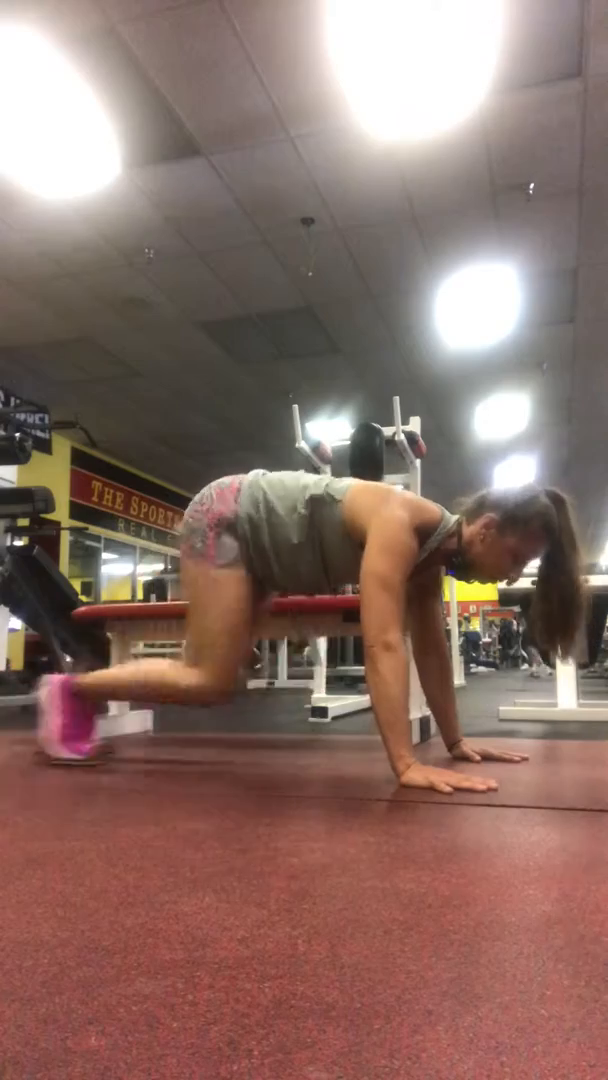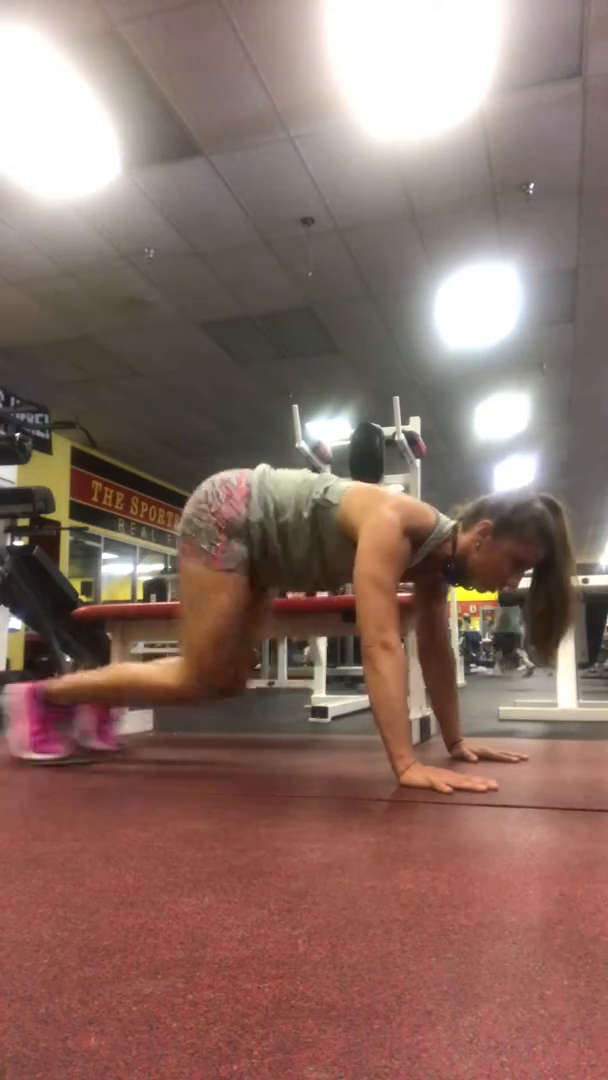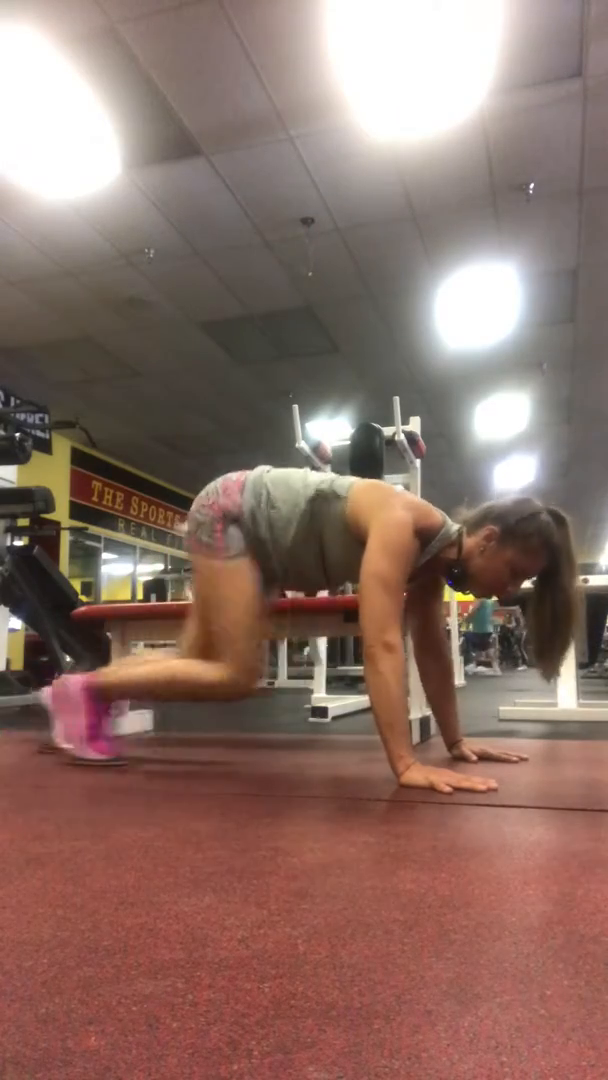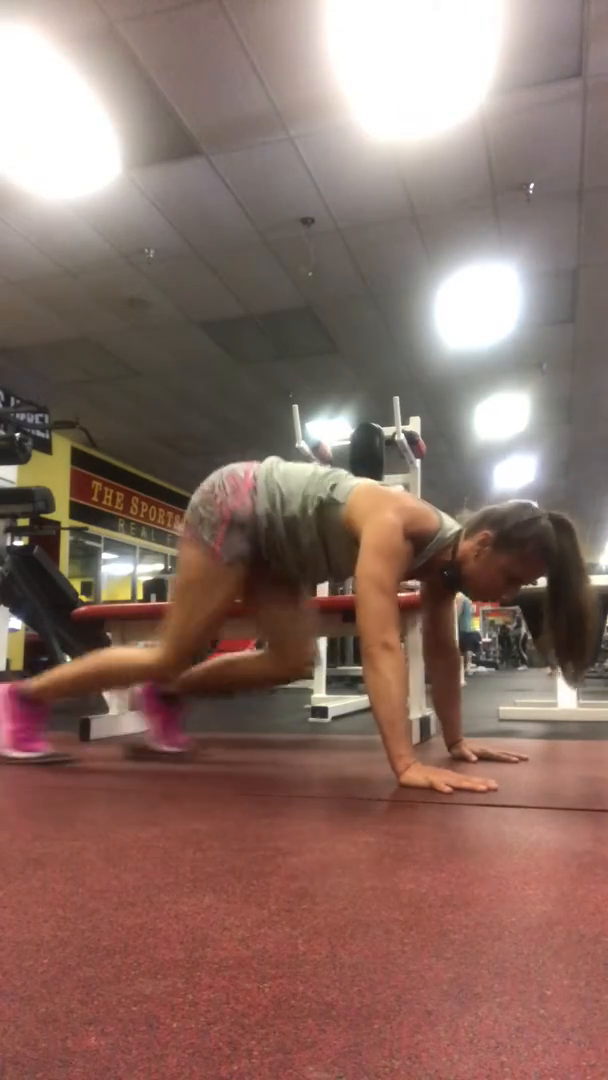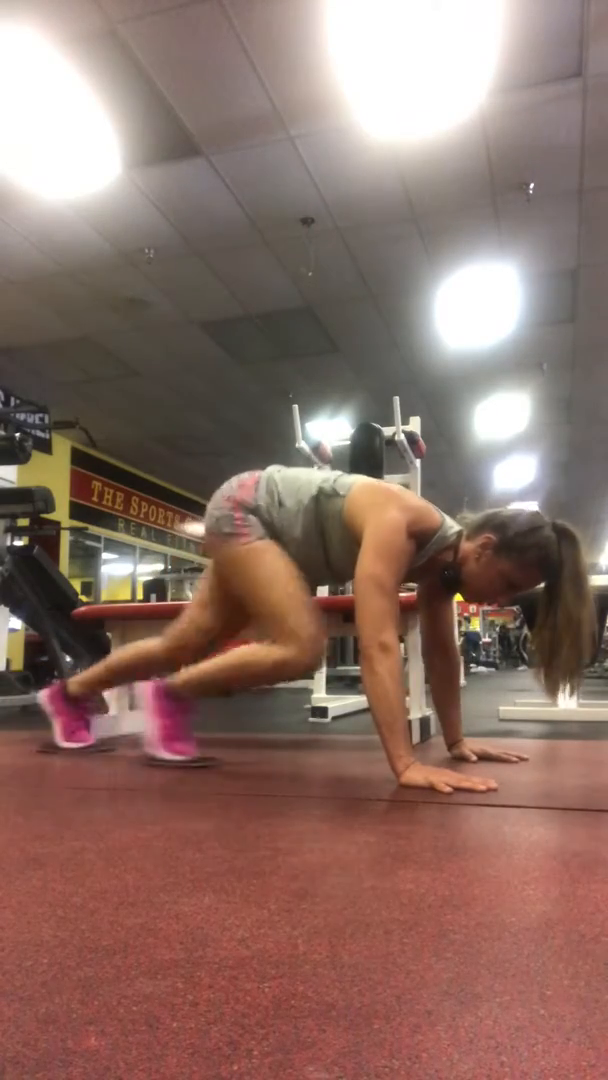
dt=0.5s
person 1, frame 1
left shoulder: (434, 547)
right shoulder: (401, 525)
left elbow: (432, 647)
right elbow: (384, 645)
left wrist: (456, 741)
right wrist: (407, 765)
left hip: (256, 539)
right hip: (223, 516)
left knee: (209, 672)
right knee: (210, 683)
left ankle: (78, 694)
right ankle: (72, 689)
person 1, frame 2
left shoulder: (435, 552)
right shoulder: (393, 527)
left elbow: (435, 648)
right elbow: (381, 647)
left wrist: (455, 742)
right wrist: (406, 765)
left hip: (251, 537)
right hip: (226, 514)
left knee: (226, 677)
right knee: (198, 679)
left ankle: (80, 697)
person 1, frame 3
left shoulder: (437, 554)
right shoulder: (402, 527)
left elbow: (432, 649)
right elbow: (382, 646)
left wrist: (456, 741)
right wrist: (406, 764)
left hip: (263, 534)
right hip: (230, 510)
left knee: (201, 661)
right knee: (234, 674)
left ankle: (90, 691)
right ankle: (86, 689)
person 1, frame 4
left shoulder: (444, 552)
right shoulder: (395, 527)
left elbow: (441, 648)
right elbow: (382, 645)
left wrist: (455, 741)
right wrist: (407, 765)
left hip: (268, 533)
right hip: (233, 507)
left knee: (292, 661)
right knee: (173, 655)
left ankle: (166, 696)
person 1, frame 5
left shoulder: (444, 557)
right shoulder: (399, 526)
left elbow: (441, 651)
right elbow: (378, 646)
left wrist: (457, 740)
right wrist: (406, 764)
left hip: (270, 531)
right hip: (243, 508)
left knee: (186, 644)
right knee: (300, 650)
left ankle: (68, 696)
right ankle: (169, 697)
